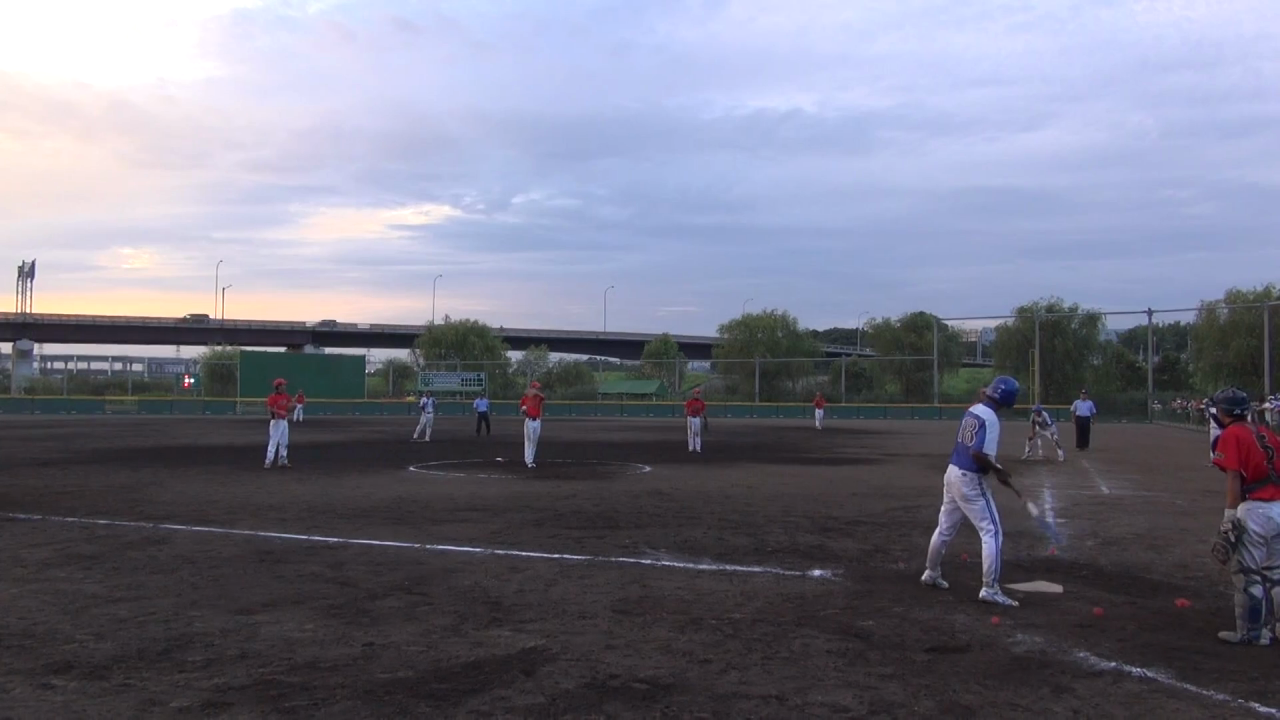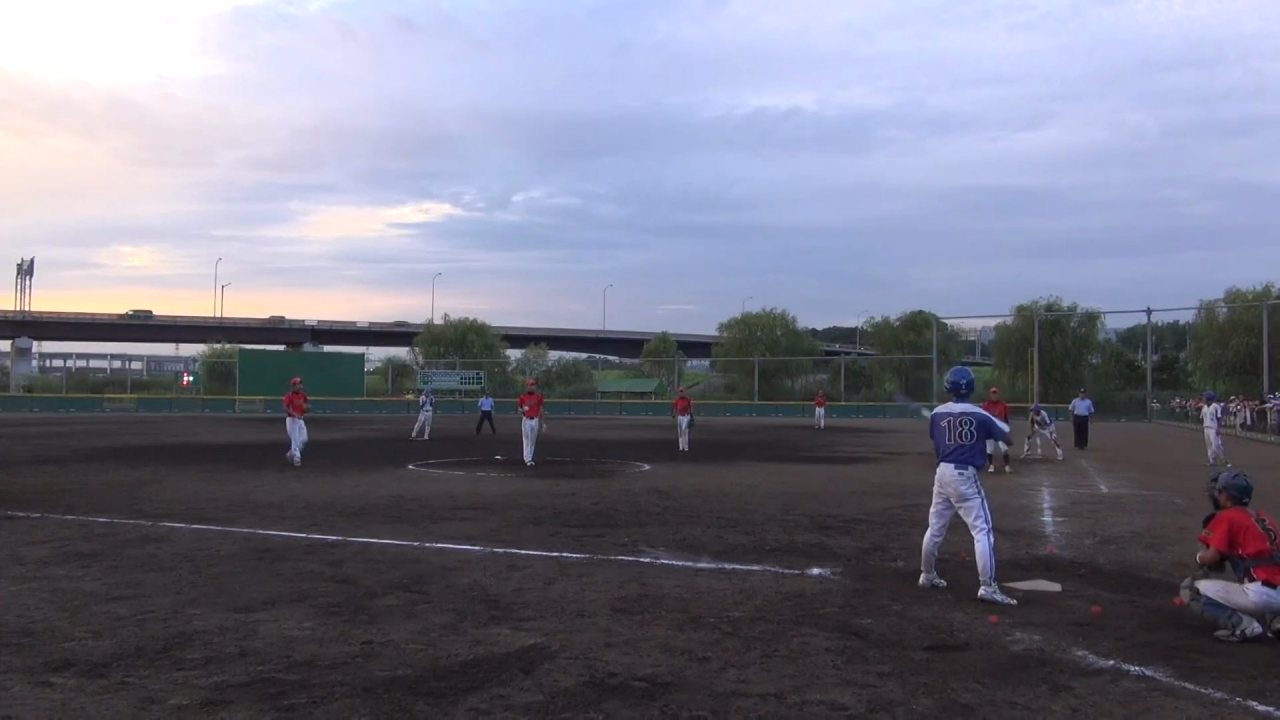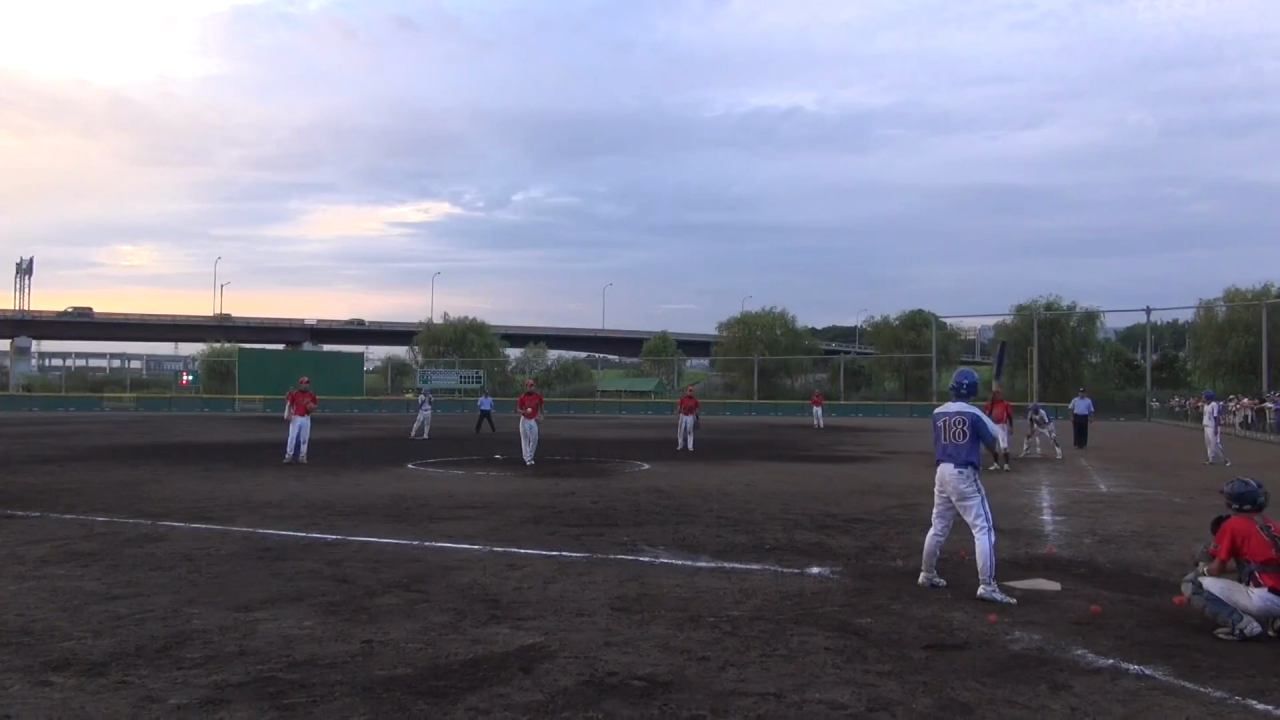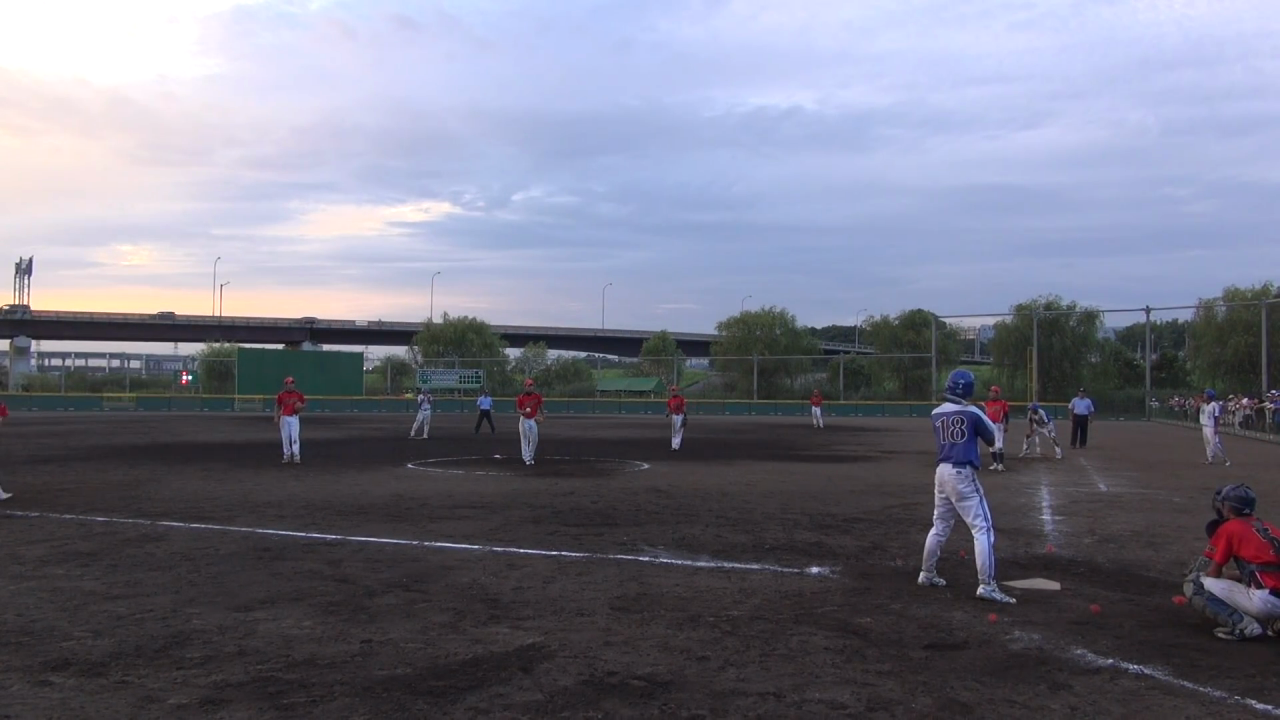
dt=1s
person 1, frame 1
left shoulder: (971, 411)
right shoulder: (990, 419)
right elbow: (977, 453)
left wrist: (995, 467)
right wrist: (997, 471)
left hip: (952, 473)
right hip: (970, 480)
left knee: (945, 528)
right knee: (992, 533)
left ankle: (931, 573)
right ankle: (990, 589)
person 1, frame 2
left shoulder: (937, 413)
right shoulder: (980, 415)
right elbow: (1007, 439)
right wrist: (994, 427)
left hip: (942, 473)
right hip: (965, 476)
left knee: (935, 527)
right knee: (982, 532)
left ankle: (927, 575)
right ankle: (988, 588)
person 1, frame 3
left shoulder: (938, 413)
right shoulder: (974, 414)
right elbow: (992, 445)
right wrist: (988, 429)
left hip: (942, 472)
right hip: (964, 475)
left knee: (938, 527)
right knee: (983, 530)
left ankle: (927, 574)
right ankle: (987, 586)
person 1, frame 4
left shoulder: (936, 413)
right shoulder: (972, 412)
right elbow: (991, 441)
left hip: (942, 472)
right hip: (962, 475)
left knee: (940, 526)
right knee: (983, 530)
left ankle: (927, 574)
right ankle: (987, 585)
person 2, frame 1
left shoulder: (1231, 435)
left elbow: (1234, 480)
left wrist: (1229, 519)
left hip: (1255, 510)
left knee: (1246, 573)
left ankle: (1251, 634)
person 2, frame 2
left shoulder: (1226, 517)
right shoulder: (1262, 519)
left elbow: (1211, 557)
left wrist: (1199, 557)
right wrist: (1225, 556)
left hip: (1259, 595)
left knee: (1189, 589)
left ankle: (1243, 626)
person 2, frame 3
left shoulder: (1232, 524)
left elbow: (1216, 570)
left wrist: (1203, 569)
right wrist: (1228, 567)
left hip: (1261, 599)
left knee: (1191, 583)
left ankle: (1242, 624)
person 2, frame 4
left shoulder: (1228, 528)
left elbow: (1213, 573)
right wrist: (1228, 574)
left hip: (1263, 602)
left knee: (1193, 584)
left ankle: (1243, 625)
